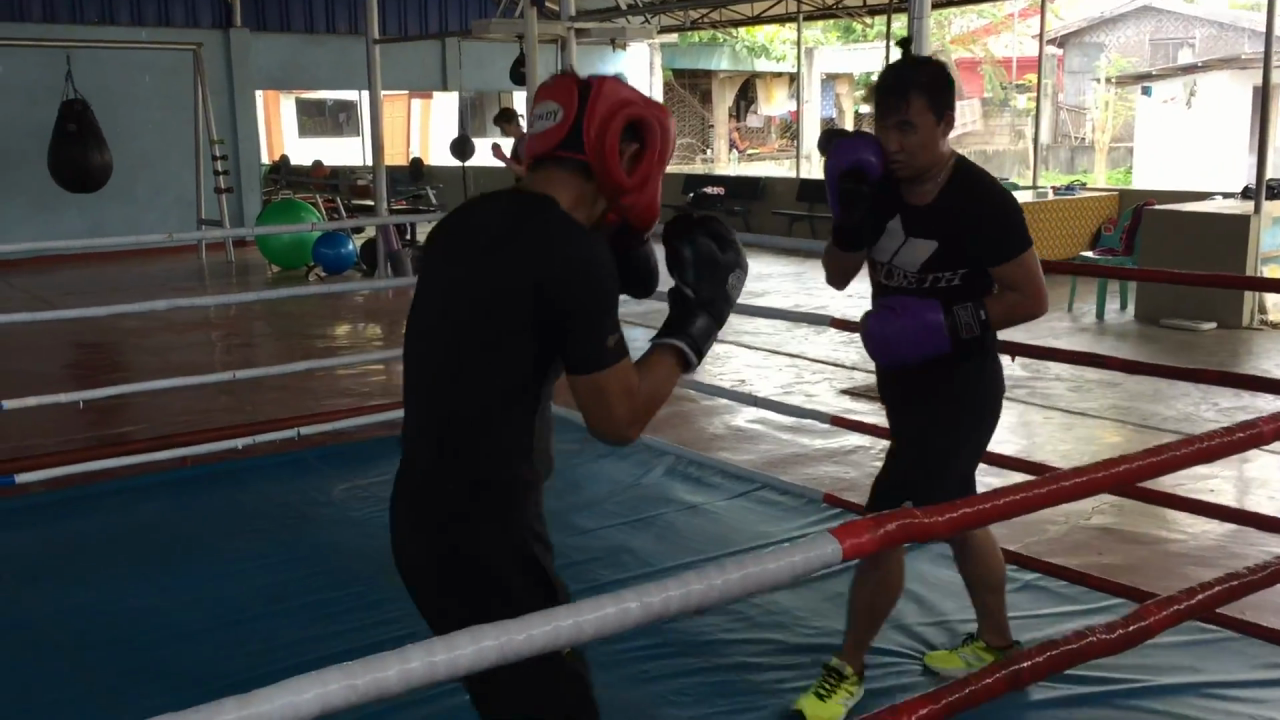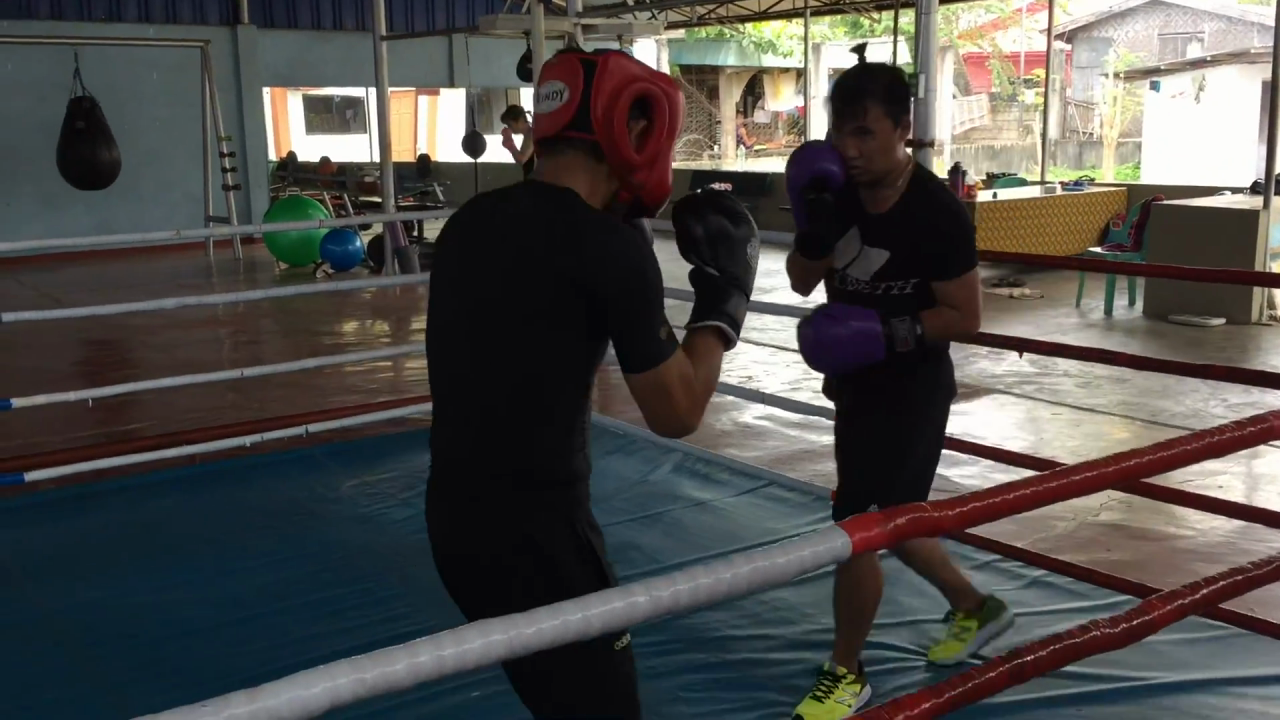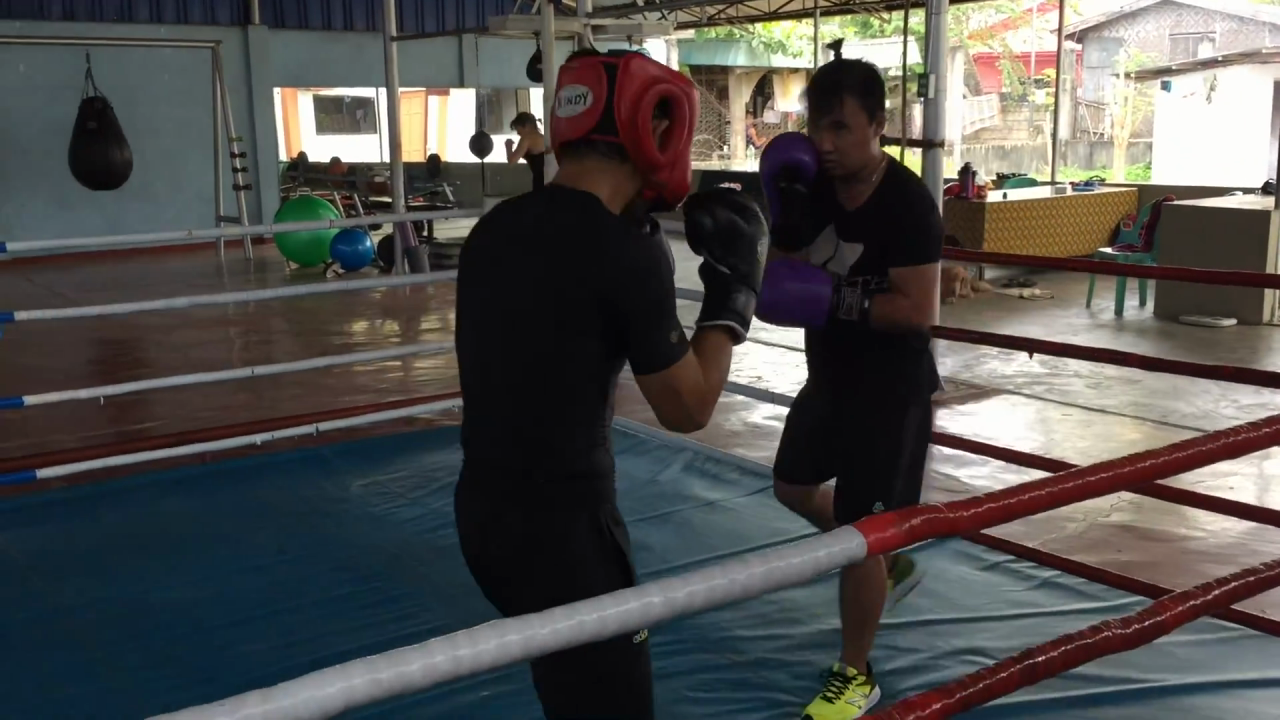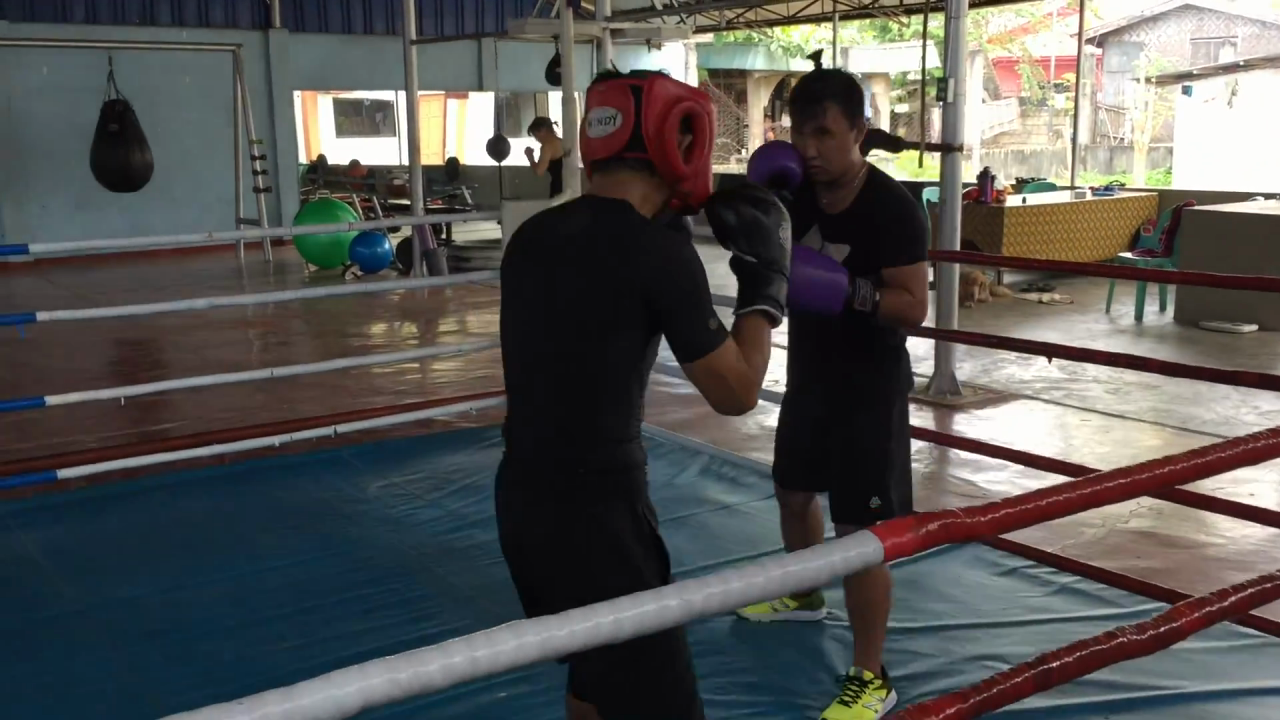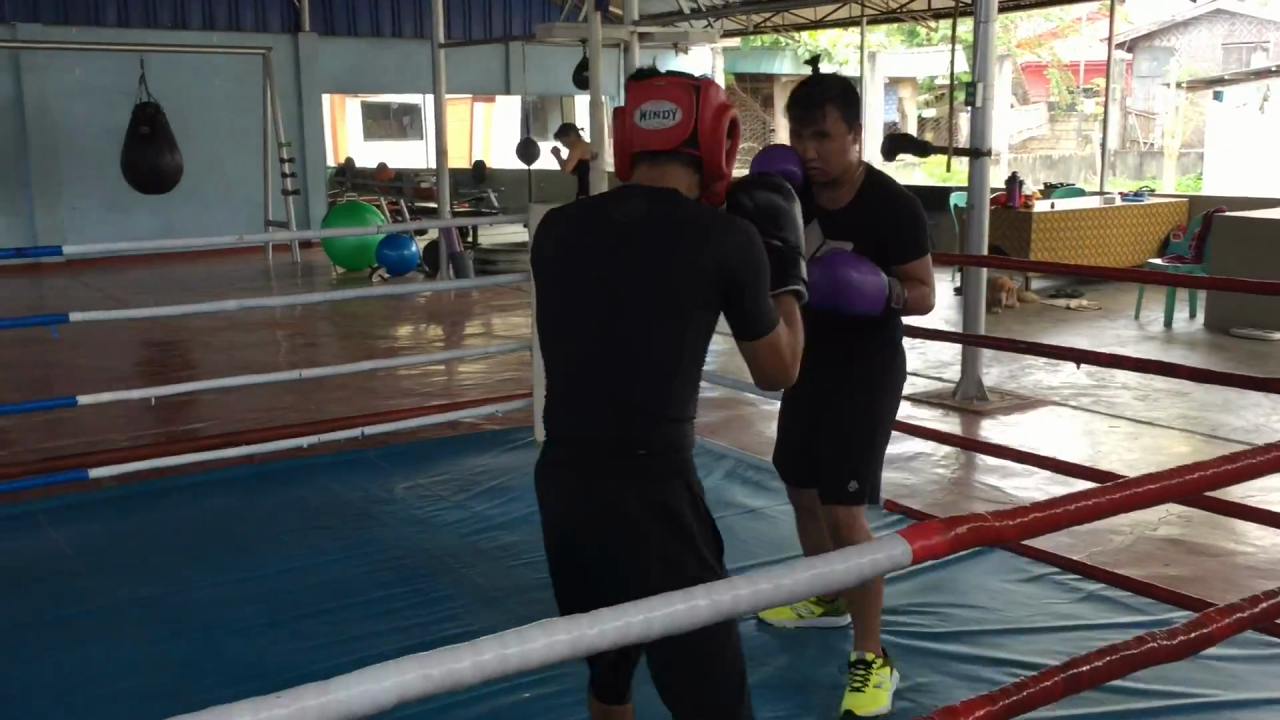
dt=0.2s
person 1, frame 1
left shoulder: (983, 201)
right shoulder: (879, 186)
left elbow: (1030, 297)
right elbow: (838, 275)
left wrist: (953, 323)
right wrist: (849, 219)
left hip: (959, 389)
right hip: (908, 382)
right ankle: (998, 641)
person 1, frame 2
left shoulder: (936, 211)
right shoulder: (837, 189)
left elbow: (964, 318)
right elbow: (802, 282)
left wrist: (890, 335)
right wrist: (810, 228)
left hip: (908, 391)
right hip: (855, 385)
right ankle: (976, 607)
person 1, frame 3
left shoulder: (908, 203)
right shoulder: (813, 186)
left elbow: (918, 311)
right elbow: (778, 274)
left wrist: (837, 302)
right wrist: (782, 217)
left hip: (892, 385)
right hip: (831, 373)
left knee: (858, 531)
right knee: (792, 484)
right ankle: (891, 566)
person 1, frame 4
left shoulder: (892, 207)
right shoulder: (796, 192)
left elbow: (914, 306)
left wrist: (848, 293)
left hip: (870, 384)
right hip: (808, 371)
left knee: (859, 531)
right knee: (793, 493)
right ankle: (803, 593)
person 1, frame 5
left shoulder: (892, 204)
right shoulder: (795, 191)
left elbow: (924, 294)
left wrist: (881, 294)
left hip: (866, 373)
right hip: (808, 364)
left knee: (844, 509)
right knee: (803, 491)
left ankle: (873, 659)
right ankle: (827, 599)
person 2, frame 1
left shoulder: (466, 225)
right shoulder: (572, 248)
right elbow: (618, 418)
right wrist: (697, 316)
left hip: (431, 512)
right hip: (484, 531)
person 2, frame 2
left shoulder: (470, 224)
right shoulder: (605, 245)
right elbow: (675, 412)
right wrist: (724, 295)
left hip: (457, 510)
right hip: (536, 522)
person 2, frame 3
left shoulder: (494, 228)
right shoulder: (625, 251)
right elbow: (686, 408)
right wrist: (733, 289)
left hip: (484, 508)
right hip: (561, 521)
person 2, frame 4
left shoulder: (531, 237)
right shoulder: (657, 251)
right elbow: (734, 392)
right wrist: (765, 280)
left hip: (524, 500)
right hip: (595, 512)
left knee: (598, 663)
person 2, frame 5
left shoulder: (557, 228)
right shoulder: (725, 237)
right elbow: (778, 371)
right wrist: (786, 259)
left hip: (564, 483)
right hip: (652, 494)
left knee: (611, 653)
